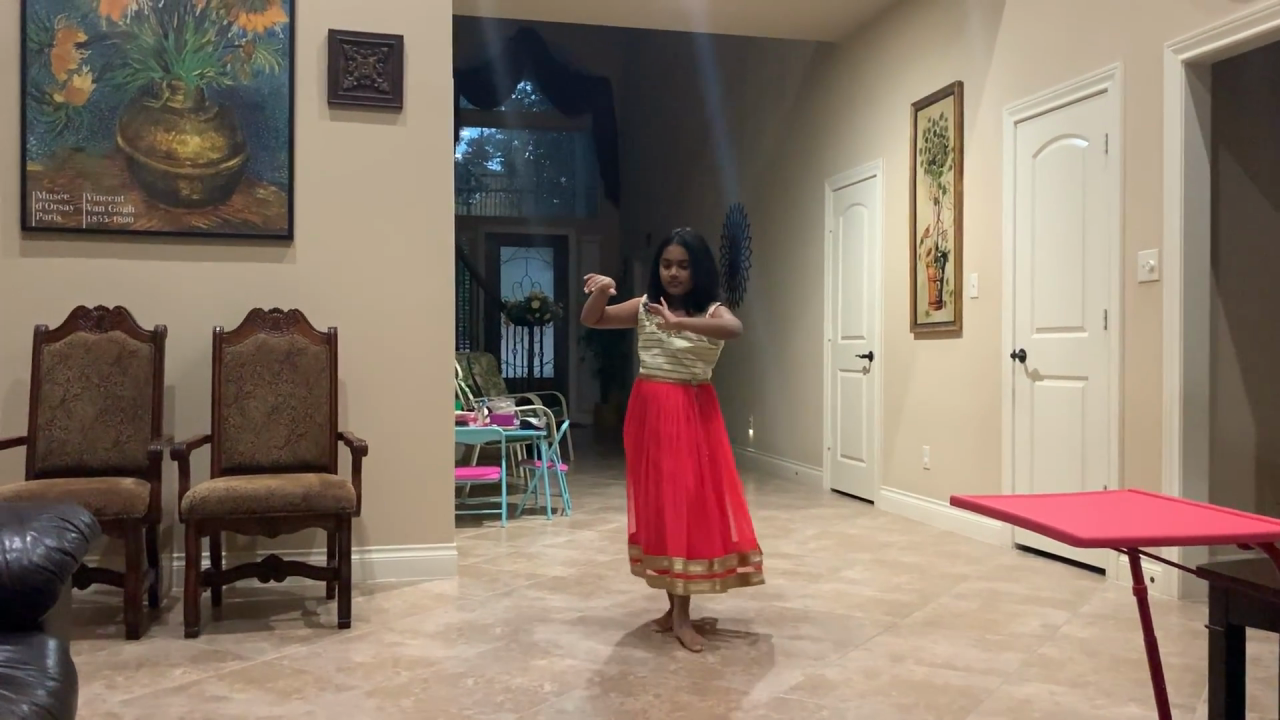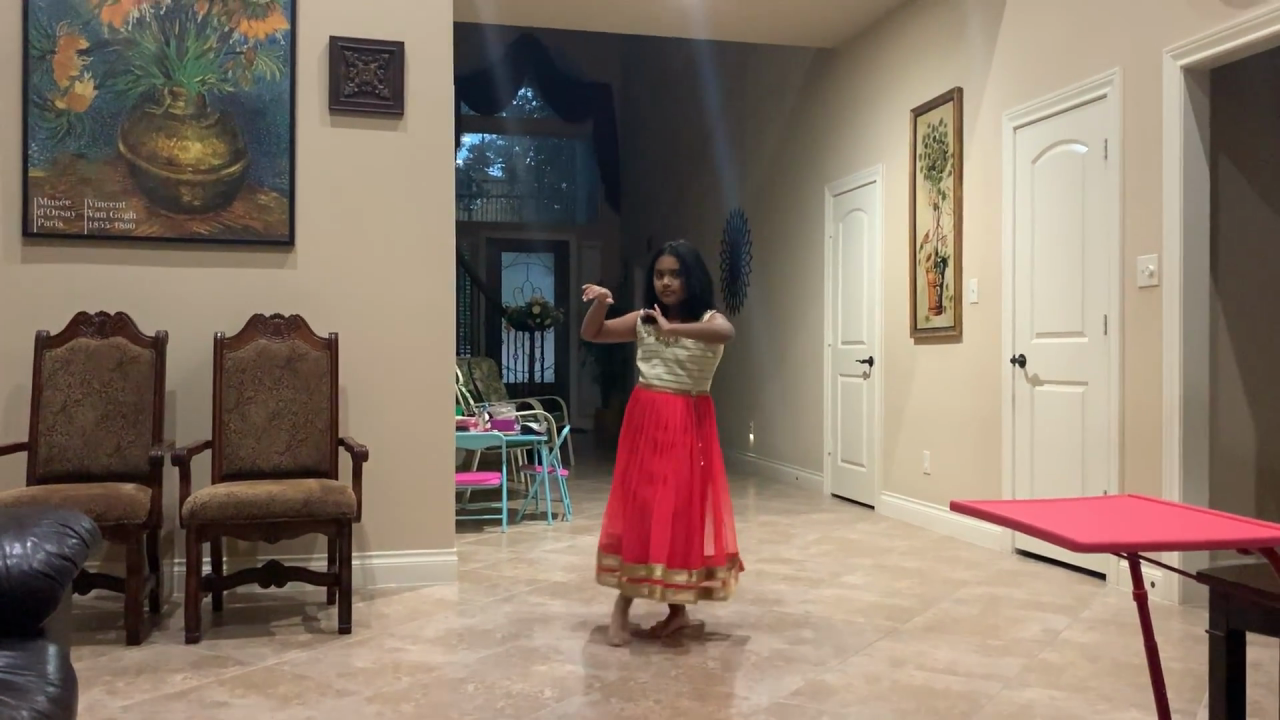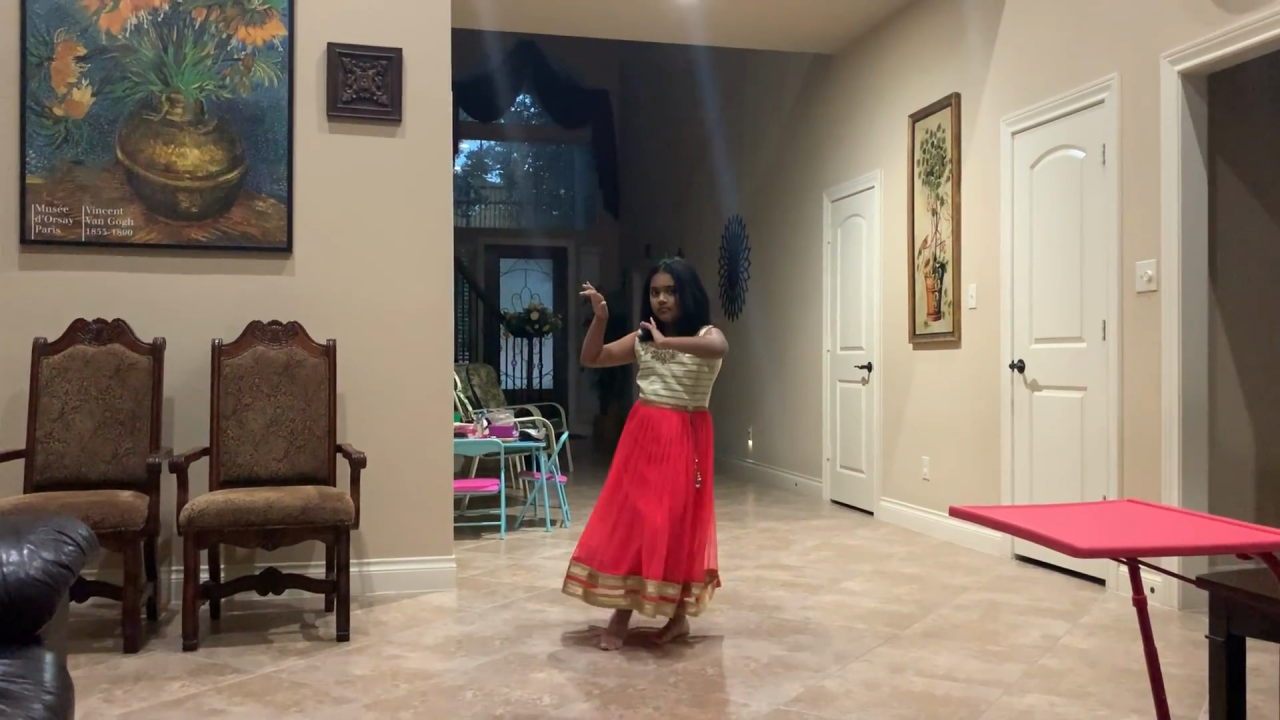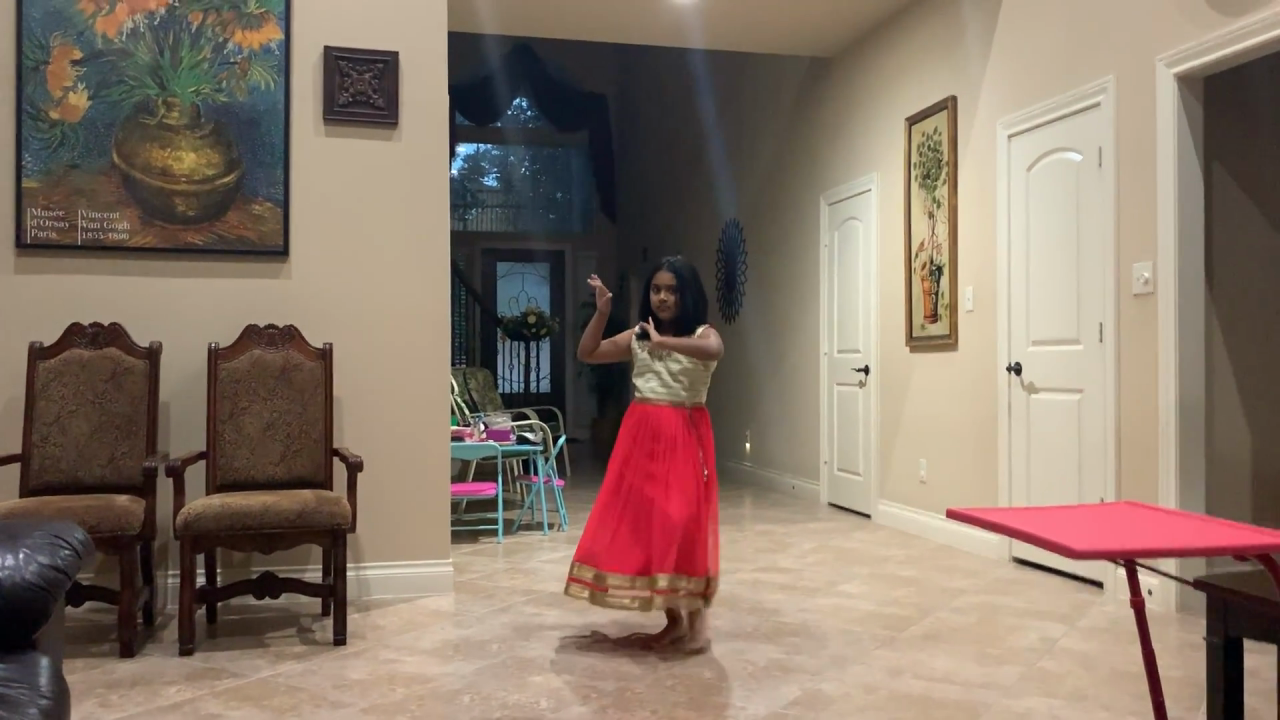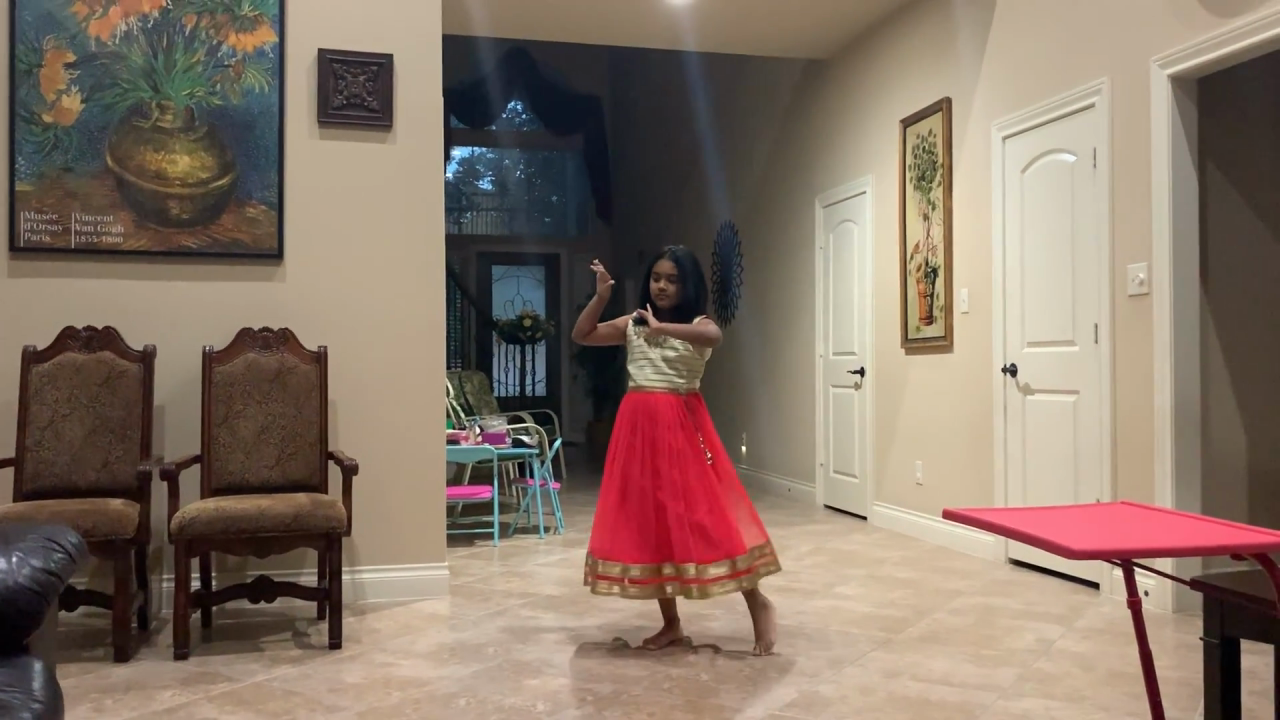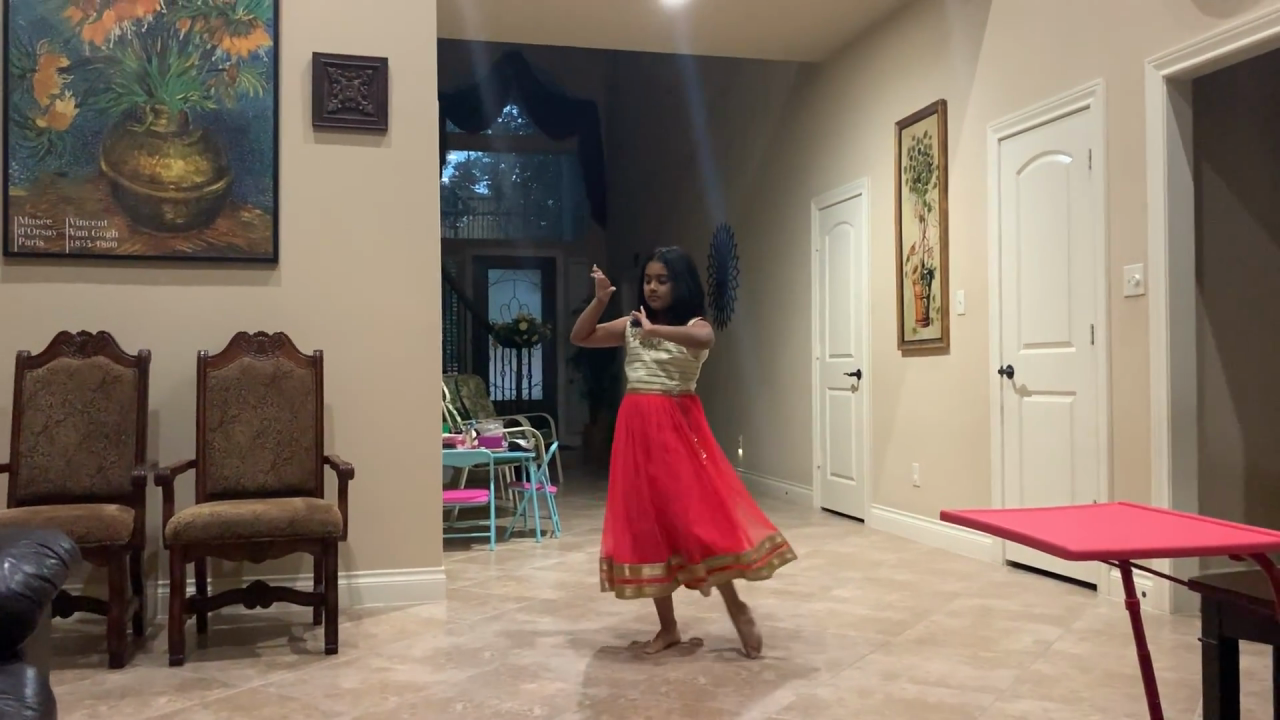
dt=0.2s
person 1, frame 1
left shoulder: (712, 312)
right shoulder: (643, 307)
left elbow: (735, 329)
right elbow: (591, 320)
left wrist: (676, 323)
right wrist: (601, 293)
left hip: (693, 411)
right hip: (648, 410)
left knee: (692, 500)
right knee: (656, 502)
left ankle: (681, 612)
right ankle: (676, 607)
person 1, frame 2
left shoulder: (707, 320)
right shoulder: (643, 320)
left elbow: (727, 332)
right elbow: (591, 334)
left wrist: (672, 329)
right wrist: (599, 303)
left hip: (689, 421)
right hip: (645, 419)
left knee: (678, 509)
right knee: (639, 508)
left ankle: (677, 608)
right ankle: (635, 608)
person 1, frame 3
left shoulder: (705, 335)
right shoulder: (640, 339)
left elbow: (720, 348)
right elbow: (591, 359)
left wrist: (667, 342)
right wrist: (599, 316)
left hip: (685, 436)
right hip: (643, 434)
left knee: (669, 523)
right knee: (626, 521)
left ankle: (640, 613)
right ankle: (656, 615)
person 1, frame 4
left shoulder: (702, 334)
right shoulder: (637, 336)
left elbow: (714, 351)
right elbow: (587, 354)
left wrist: (663, 341)
right wrist: (602, 312)
left hip: (685, 435)
right hip: (640, 434)
left knee: (679, 519)
right knee: (633, 521)
left ankle: (694, 611)
right ankle: (675, 619)
person 1, frame 5
left shoulder: (697, 325)
right shoulder: (632, 324)
left elbow: (713, 336)
right elbow: (580, 335)
left wrist: (660, 327)
right wrist: (601, 296)
left hip: (682, 423)
right hip: (638, 423)
left knee: (704, 512)
right knee: (642, 516)
left ankle: (758, 603)
right ankle: (671, 623)
person 1, frame 6
left shoulder: (693, 326)
right shoulder: (630, 325)
left elbow: (705, 339)
right elbow: (579, 337)
left wrist: (653, 330)
right wrist: (600, 300)
left hip: (677, 422)
right hip: (636, 425)
left knee: (696, 512)
right knee: (645, 519)
left ankle: (735, 605)
right ankle: (668, 626)
